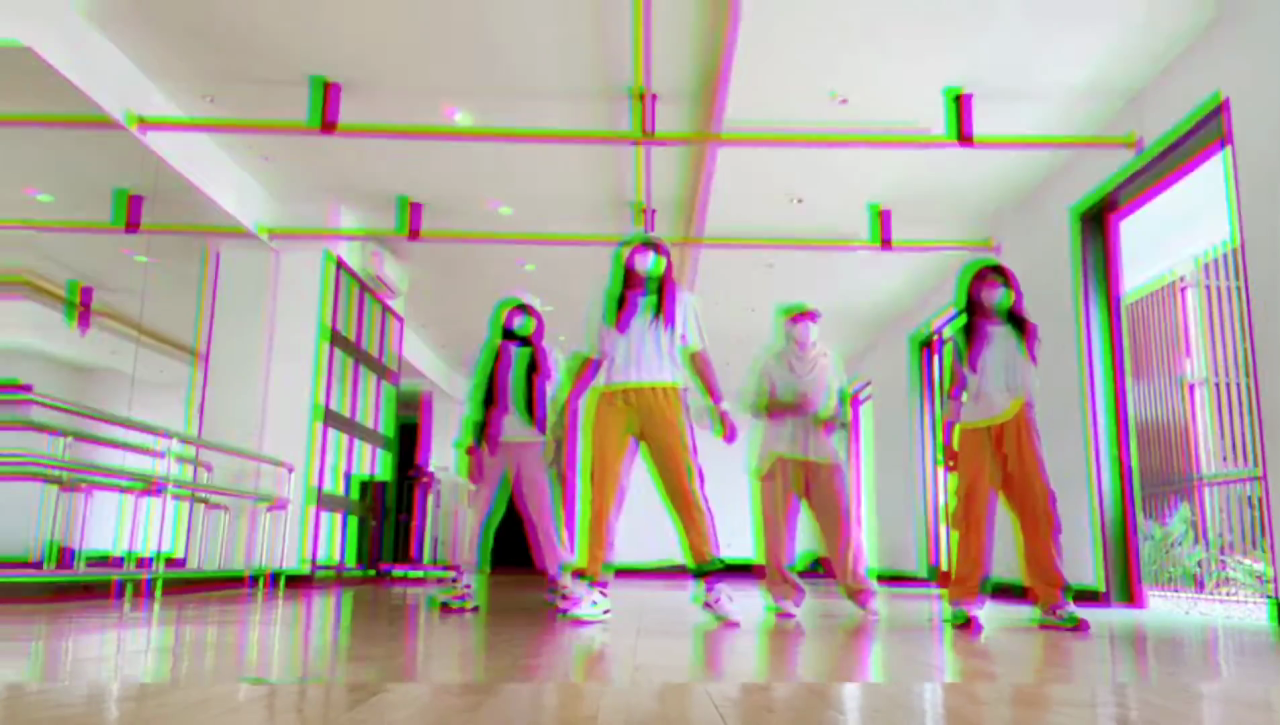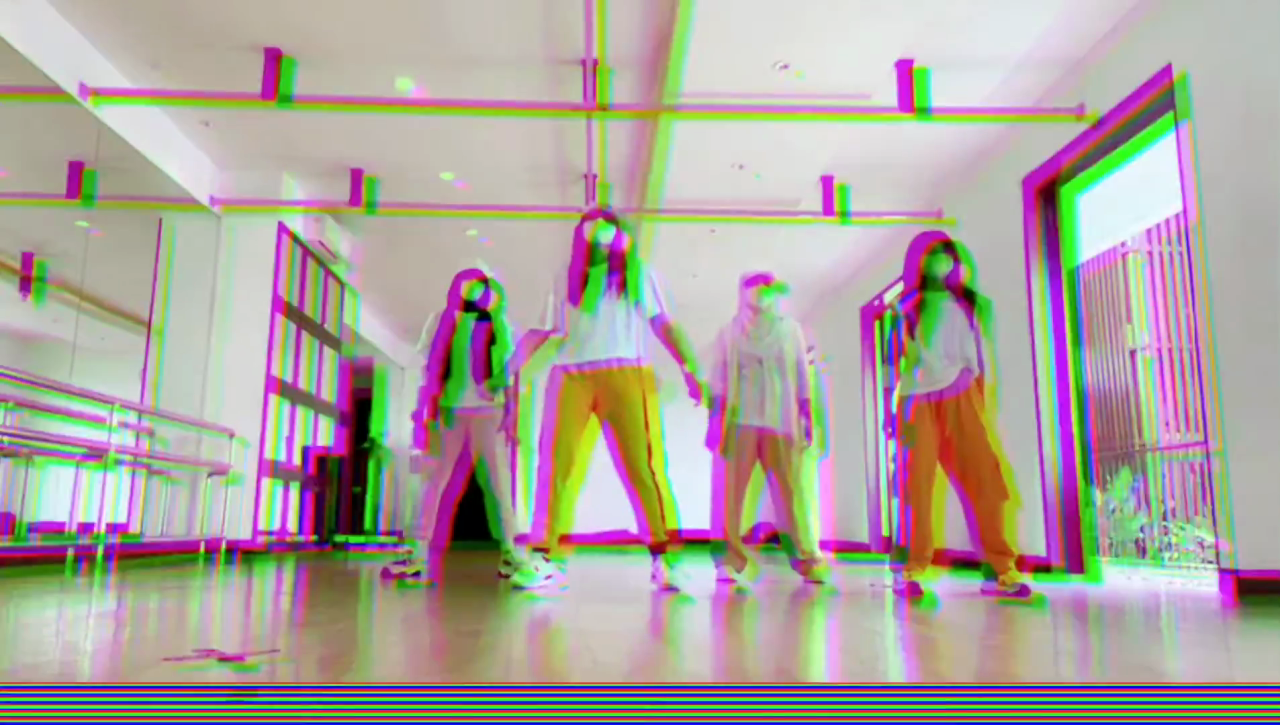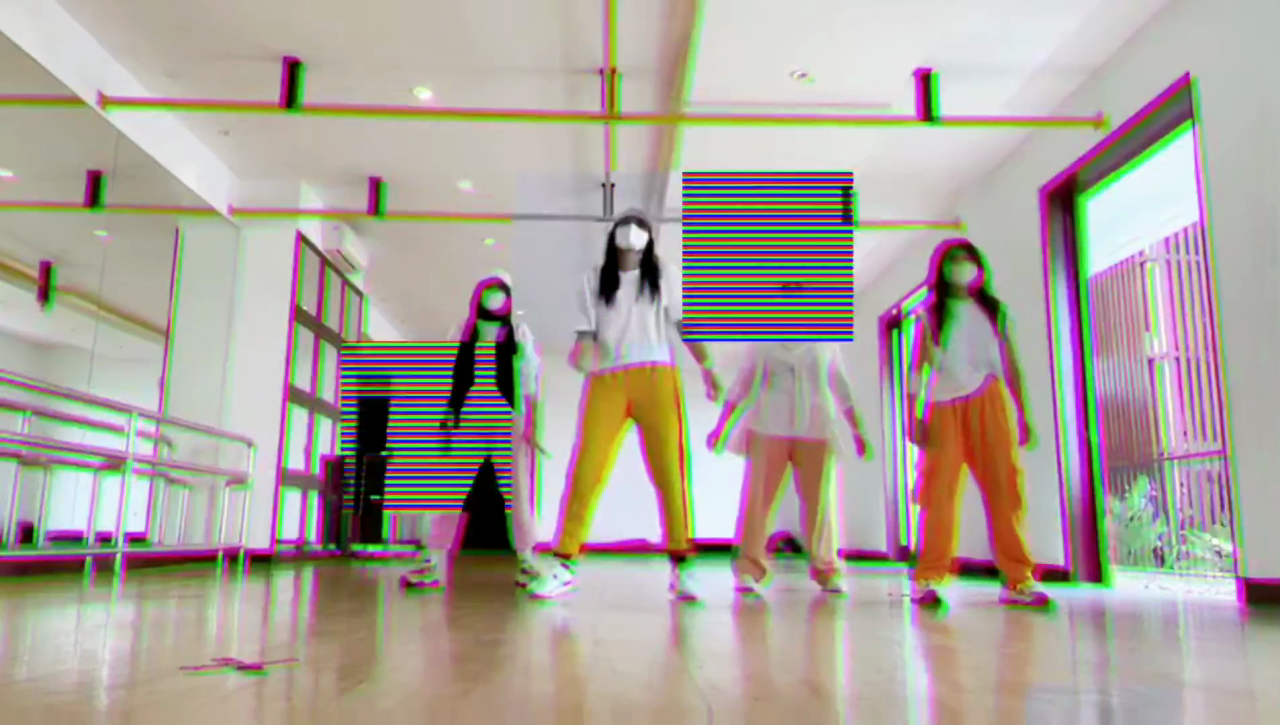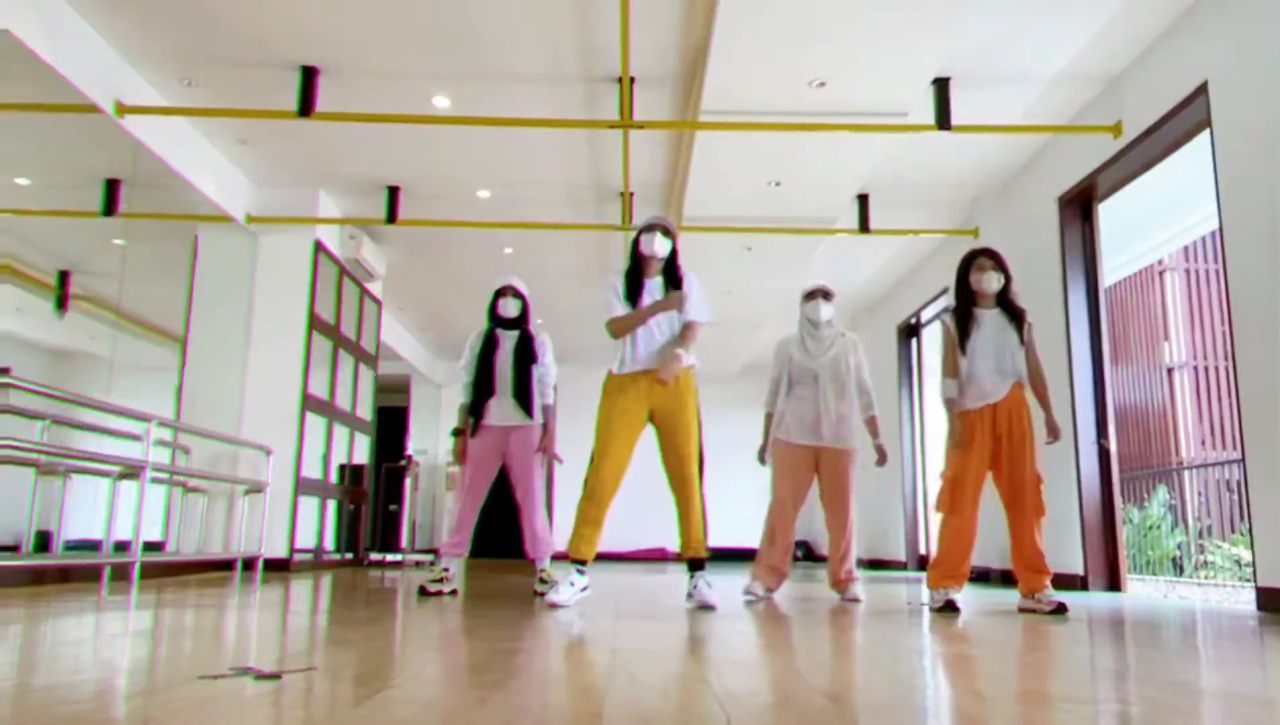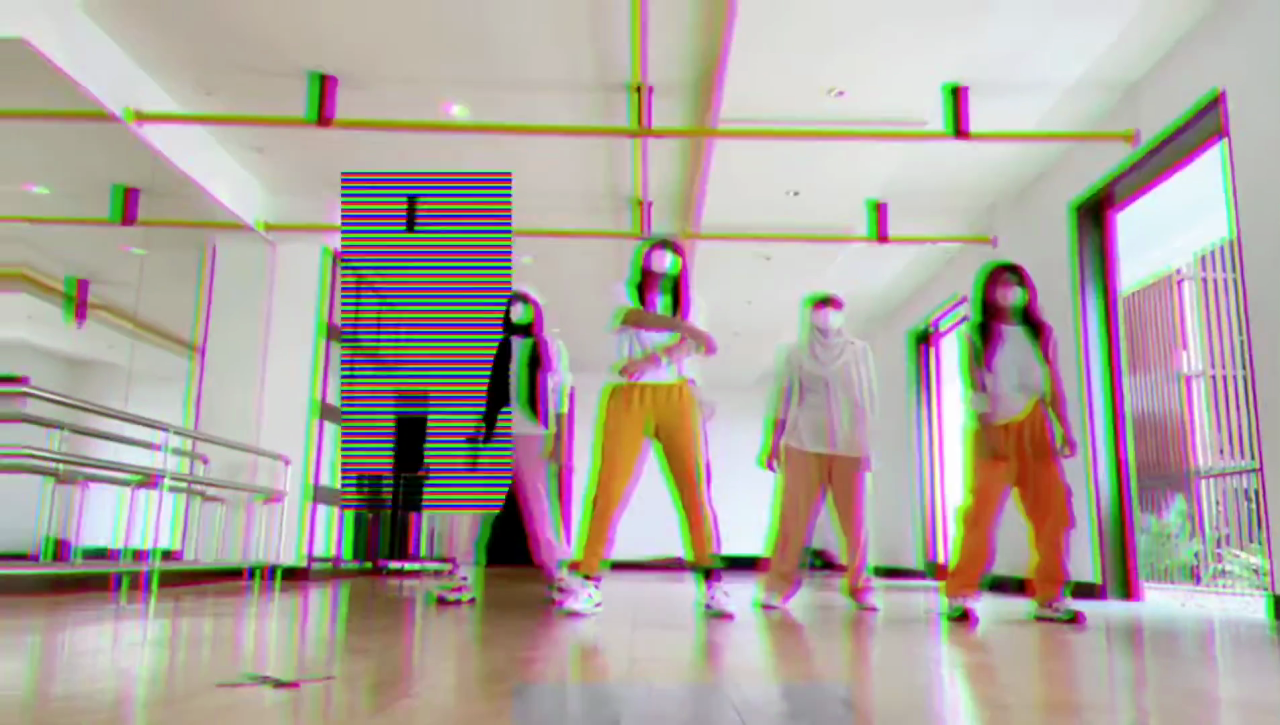
dt=0.2s
person 1, frame 1
left shoulder: (680, 302)
right shoulder: (612, 304)
left elbow: (698, 356)
right elbow: (592, 360)
left wrist: (721, 407)
left hip: (663, 399)
right hip: (613, 402)
left knee: (686, 489)
right knee: (604, 494)
left ankle: (713, 586)
right ankle: (598, 592)
person 1, frame 2
left shoulder: (637, 272)
right shoulder: (567, 277)
left elbow: (661, 323)
right elbow: (545, 332)
left wrist: (689, 369)
left hip: (624, 376)
right hip: (573, 379)
left knee: (640, 466)
right knee: (557, 468)
left ankle: (663, 559)
right ankle: (546, 560)
person 1, frame 3
left shoulder: (664, 276)
right shoulder: (594, 280)
left elbow: (685, 323)
right elbow: (585, 333)
left wrist: (707, 366)
right wrist: (583, 352)
left hip: (656, 379)
right hip: (606, 382)
left knee: (669, 472)
right knee: (585, 472)
left ankle: (680, 569)
right ankle: (563, 567)
person 1, frame 4
left shoulder: (686, 282)
right shoulder: (618, 283)
left elbow: (692, 327)
right elbow: (616, 328)
left wrist: (675, 354)
right wrist: (658, 307)
left hip: (673, 385)
right hip: (624, 386)
left knee: (687, 477)
right knee: (602, 476)
left ankle: (697, 576)
right ankle: (578, 572)
person 1, frame 5
left shoulder: (687, 297)
right shoulder: (624, 293)
left elbow: (692, 348)
right elbow: (632, 318)
left wrist: (650, 358)
right wrist: (686, 329)
left hip: (676, 397)
right hip: (628, 398)
left knee: (694, 491)
right knee: (609, 490)
left ankle: (713, 585)
right ankle: (588, 583)
person 2, frame 1
left shoulder: (1027, 334)
right shoulder: (965, 337)
left elbow: (1032, 388)
right elbow: (954, 392)
left wrist: (1034, 437)
right wrist: (947, 440)
left hip: (1019, 428)
right hip: (977, 431)
left knee: (1038, 511)
right knee: (974, 514)
left ankle: (1053, 601)
right ankle: (965, 601)
person 2, frame 2
left shoulder: (972, 304)
right shoulder: (906, 306)
left elbow: (980, 358)
right elbow: (894, 359)
left wrist: (983, 405)
right wrist: (889, 407)
left hip: (963, 398)
right hip: (919, 401)
left knee: (985, 479)
right knee: (917, 482)
left ankle: (1000, 569)
right ankle: (910, 569)
person 2, frame 3
left shoulder: (994, 311)
right shoulder: (930, 313)
left elbow: (1010, 364)
right elbow: (918, 366)
left wrist: (1022, 412)
right wrist: (913, 413)
left hip: (988, 403)
right hip: (944, 406)
left knee: (1003, 486)
right knee: (938, 489)
left ankle: (1017, 579)
right ankle: (928, 577)
person 2, frame 4
left shoulder: (1019, 319)
right shoulder: (954, 321)
left elbow: (1033, 369)
right elbow: (949, 375)
left wrist: (1049, 413)
right wrist: (953, 418)
left hip: (1012, 410)
right hip: (971, 413)
left knee: (1024, 496)
right knee: (961, 497)
left ankle: (1034, 587)
right ankle: (944, 585)
person 2, frame 5
left shoulder: (1042, 334)
right shoulder: (978, 335)
left elbow: (1054, 385)
right elbow: (976, 387)
left wrist: (1065, 428)
right wrist: (987, 431)
left hip: (1035, 426)
right hip: (996, 428)
left knee: (1053, 510)
right knee: (984, 509)
left ankle: (1050, 597)
right ankle: (960, 593)
person 3, frame 1
left shoulder: (546, 356)
right shoulder: (491, 353)
right elbow: (478, 403)
right wrist: (472, 447)
left hip: (535, 444)
right hip: (497, 444)
left knee: (546, 514)
right knee: (482, 514)
left ankle: (563, 585)
right ankle: (467, 585)
person 3, frame 2
left shoulder: (496, 322)
right shoulder: (441, 321)
left elbow: (507, 371)
right elbow: (428, 371)
left wrist: (510, 413)
right wrist: (421, 415)
left hip: (487, 411)
right hip: (447, 411)
left knee: (498, 481)
right knee: (433, 480)
left ankle: (508, 551)
right ankle: (417, 553)
person 3, frame 3
left shoulder: (519, 333)
right shoulder: (463, 331)
left elbow: (530, 381)
right elbow: (451, 380)
left wrist: (533, 423)
right wrist: (444, 423)
left hip: (509, 420)
right hip: (468, 420)
left knee: (517, 491)
right knee: (452, 490)
left ankle: (527, 561)
right ankle: (432, 561)
person 3, frame 4
left shoulder: (538, 341)
right shoulder: (480, 339)
left elbow: (546, 391)
right elbow: (468, 388)
left wrist: (550, 433)
right wrist: (460, 432)
left hip: (525, 427)
right hip: (486, 427)
left knee: (532, 499)
right knee: (468, 497)
left ankle: (543, 569)
right ankle: (448, 569)
person 3, frame 5
left shoulder: (549, 348)
right shoulder: (496, 347)
left elbow: (559, 398)
right elbow: (484, 396)
left wrist: (560, 440)
right wrist: (473, 439)
left hip: (535, 437)
right hip: (500, 436)
left knee: (540, 511)
left ankle: (558, 579)
right ankle: (464, 578)
person 4, frame 1
left shoulder: (830, 362)
right shoulder: (773, 362)
left elbow: (844, 405)
right elbow: (757, 406)
left wrist: (834, 417)
right wrist: (788, 405)
left hip: (824, 454)
right hip: (782, 454)
left knee: (841, 521)
right knee: (778, 524)
left ankle: (861, 592)
right ankle: (784, 593)
person 4, frame 2
left shoulder: (791, 329)
right shoulder: (730, 331)
left elbow: (801, 378)
right elbow: (717, 378)
left wrist: (807, 421)
right wrist: (721, 420)
left hip: (782, 423)
right hip: (739, 423)
left knee: (792, 493)
right knee: (730, 491)
left ankle: (808, 562)
right ankle: (731, 561)
person 4, frame 3
left shoulder: (825, 338)
right shoulder: (762, 340)
left elbow: (841, 387)
right elbow: (743, 384)
left wrist: (857, 430)
right wrist: (721, 425)
left hip: (815, 431)
right hip: (768, 429)
left knee: (817, 502)
right knee: (755, 499)
left ankle: (826, 571)
right ankle: (749, 570)
person 4, frame 4
left shoulder: (850, 344)
right shoulder: (787, 346)
left elbow: (864, 394)
right elbow: (774, 393)
left wrist: (877, 439)
right wrist: (765, 439)
left hip: (838, 438)
right hip: (793, 436)
left knee: (841, 510)
right knee: (783, 506)
left ankle: (844, 578)
right ankle: (766, 576)
person 4, frame 5
left shoulder: (858, 351)
right shoulder: (795, 353)
left elbow: (869, 401)
right elbow: (783, 401)
left wrist: (872, 448)
right wrist: (774, 443)
left hip: (849, 447)
right hip: (803, 445)
left knee: (854, 520)
right knee: (793, 517)
left ankle: (860, 588)
right ankle: (778, 585)
